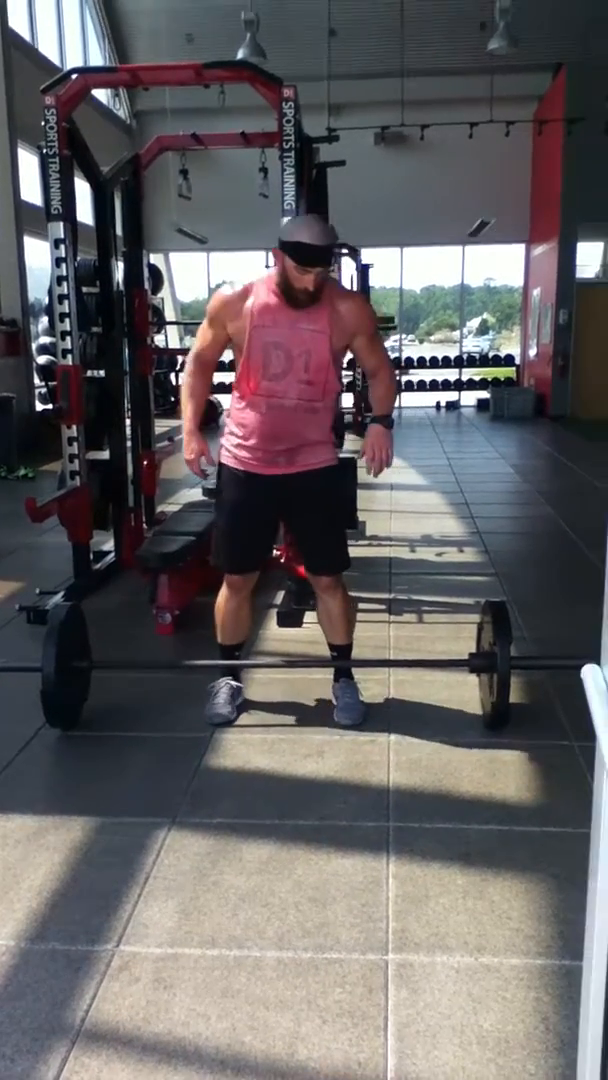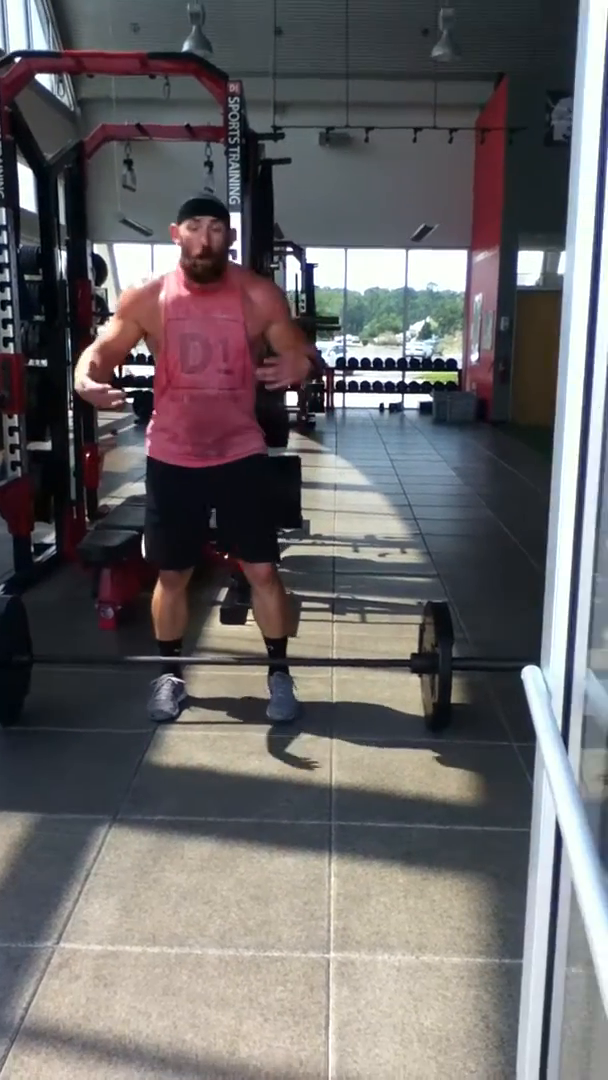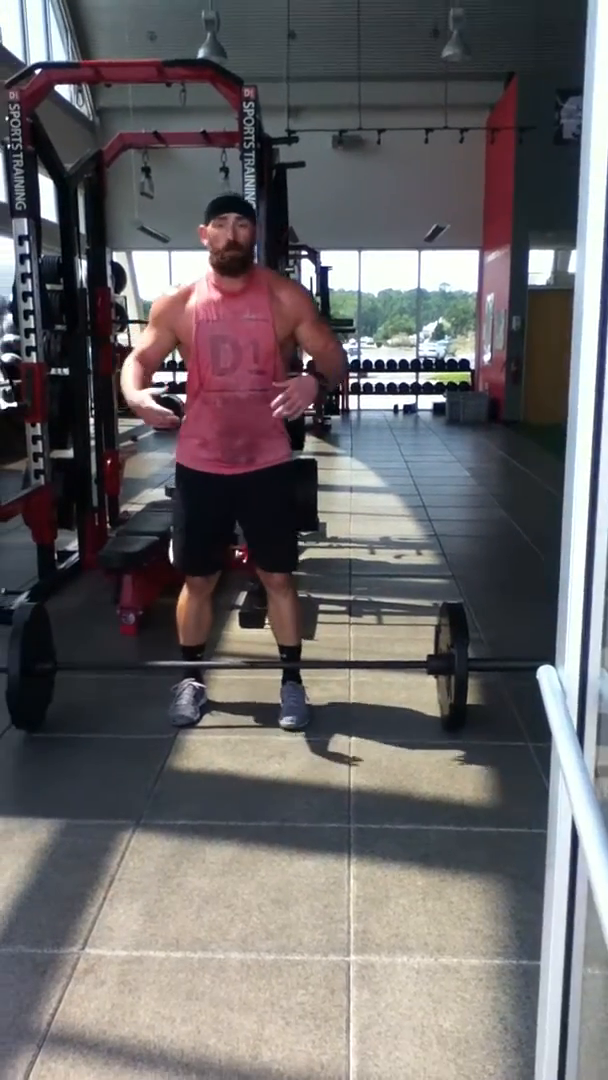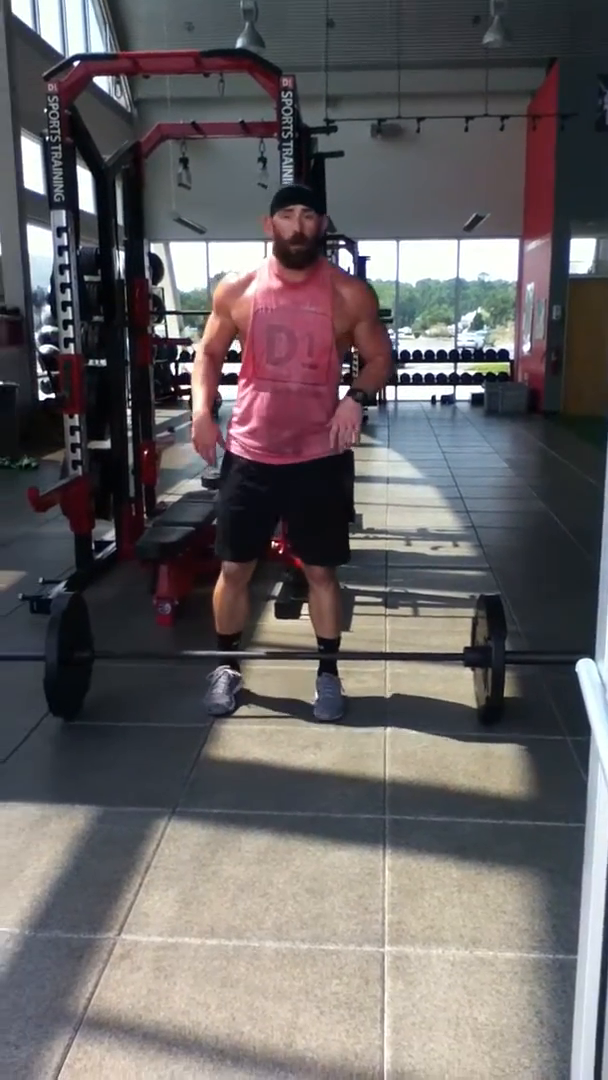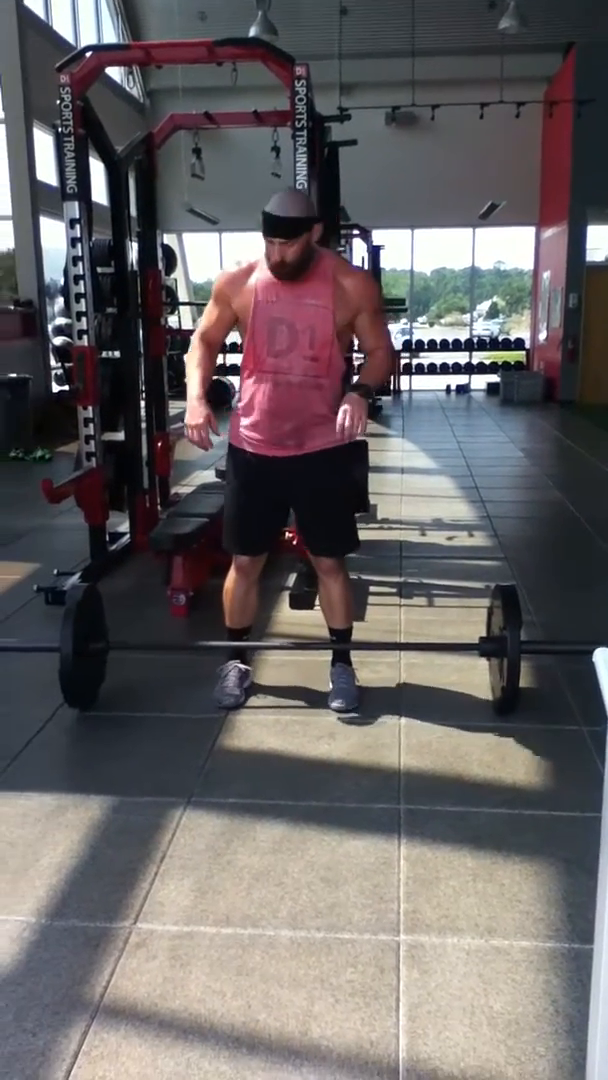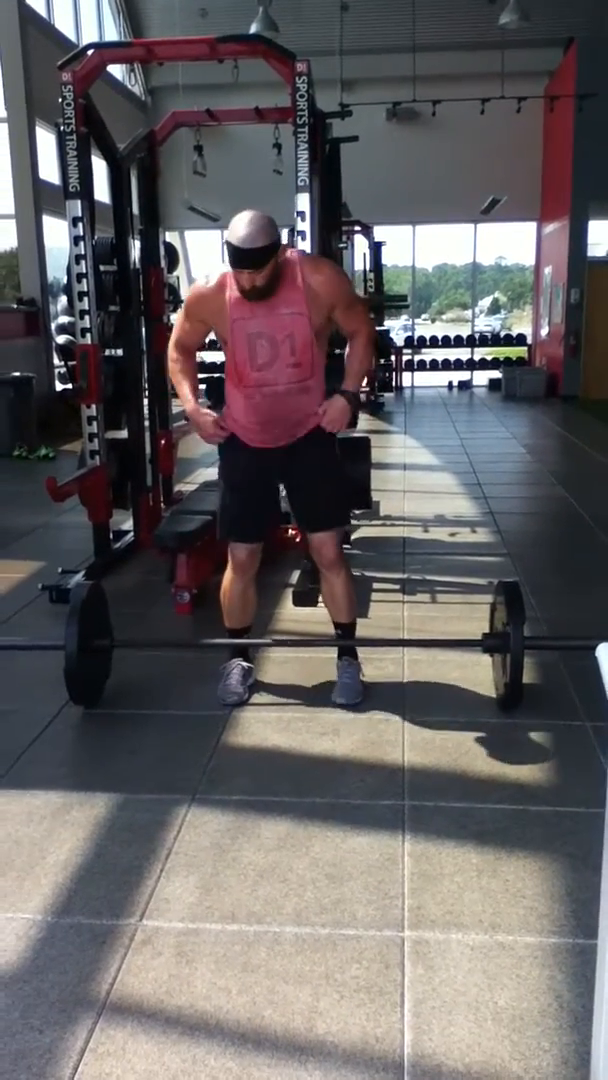
dt=0.3s
person 1, frame 1
left shoulder: (349, 309)
right shoulder: (232, 303)
left elbow: (380, 370)
right elbow: (199, 362)
left wrist: (380, 422)
right wrist: (192, 430)
left hip: (313, 465)
right hip: (244, 465)
left knee: (328, 578)
right knee: (237, 577)
left ankle: (344, 677)
right ankle: (230, 674)
person 1, frame 2
left shoulder: (261, 295)
right shoulder: (145, 298)
left elbow: (302, 351)
right elbow: (103, 349)
left wrist: (300, 366)
right wrist: (86, 378)
left hip: (240, 454)
right hip: (172, 459)
left knee: (262, 570)
right knee: (172, 575)
left ankle: (279, 672)
right ankle: (170, 673)
person 1, frame 3
left shoulder: (288, 297)
right shoulder: (176, 304)
left elbow: (333, 356)
right elbow: (140, 360)
left wrist: (314, 380)
right wrist: (136, 393)
left hip: (268, 463)
right hip: (200, 465)
left knee: (277, 577)
right knee: (197, 580)
left ankle: (291, 679)
right ankle: (192, 677)
person 1, frame 4
left shoulder: (349, 293)
right shoulder: (236, 290)
left elbow: (379, 356)
right elbow: (209, 353)
left wrist: (354, 398)
right wrist: (202, 411)
left hip: (317, 456)
right hip: (248, 454)
left knee: (320, 571)
right knee: (234, 568)
left ankle: (327, 671)
right ankle: (226, 666)
person 1, frame 5
left shoulder: (353, 285)
right shoulder: (236, 283)
left elbow: (380, 351)
right elbow: (204, 341)
left wrist: (359, 392)
right wrist: (196, 397)
left hip: (321, 448)
right hip: (252, 447)
left knee: (330, 561)
right knee: (244, 561)
left ankle: (340, 663)
right ankle: (236, 659)
person 1, frame 6
left shoulder: (322, 280)
right shoulder: (207, 297)
left elbow: (361, 333)
right elbow: (180, 349)
left wrist: (347, 395)
right wrist: (192, 405)
left hip: (310, 437)
right hip: (243, 442)
left knee: (329, 552)
right knee: (241, 559)
left ankle: (347, 656)
right ankle: (239, 657)
